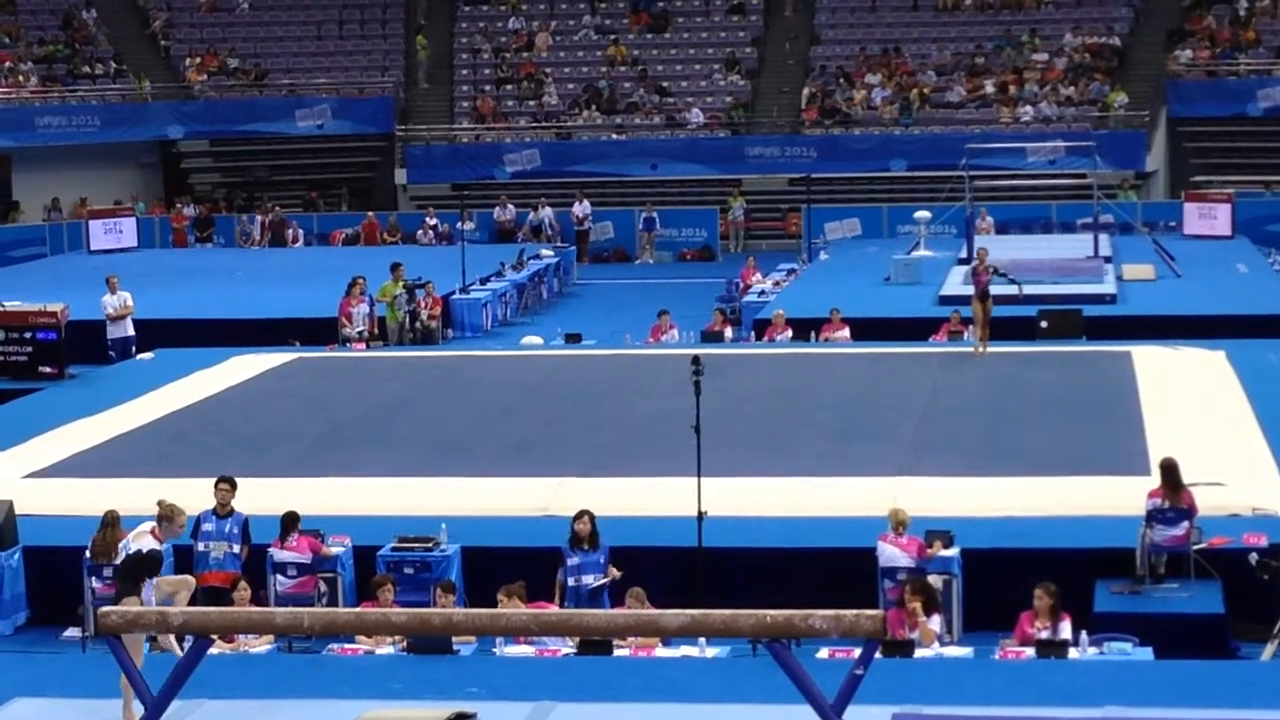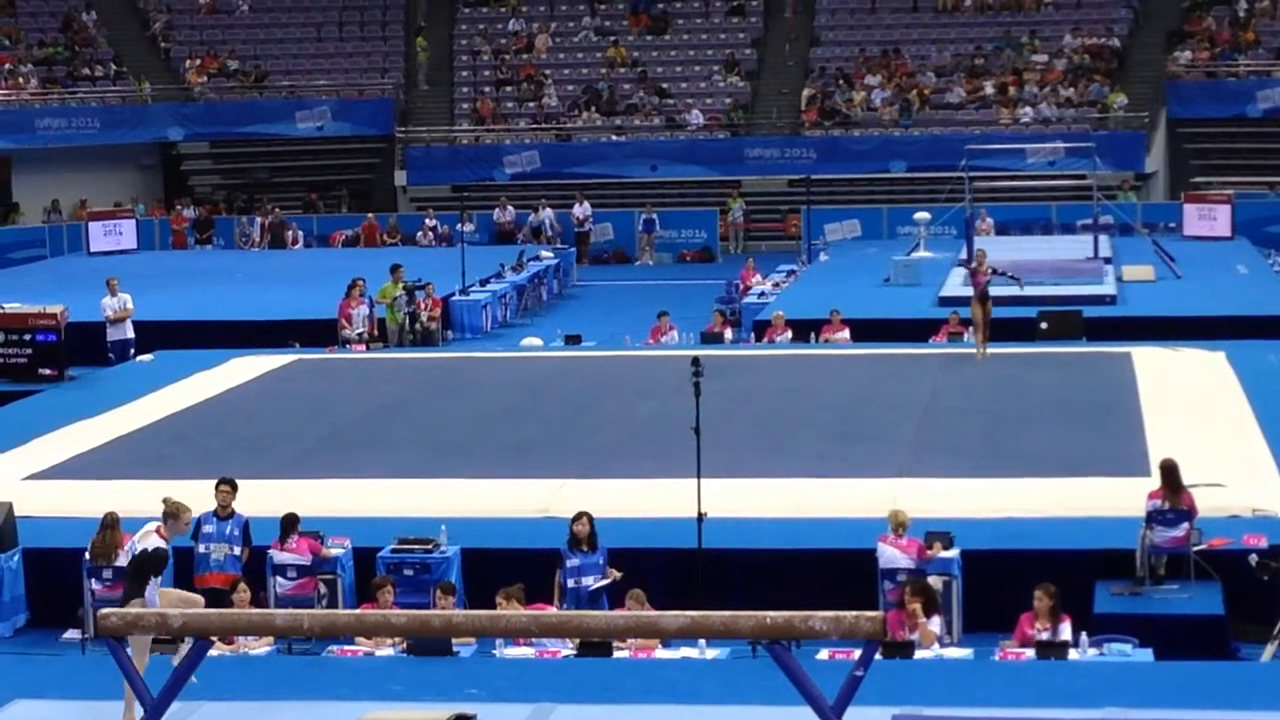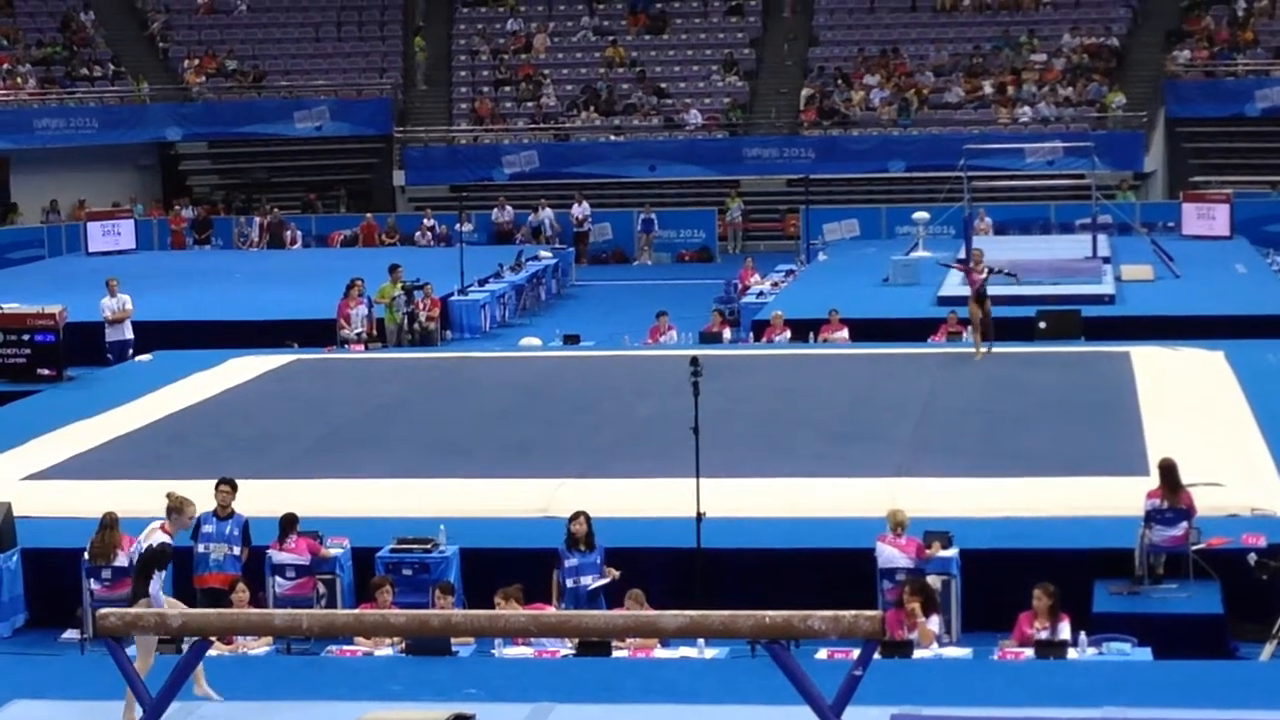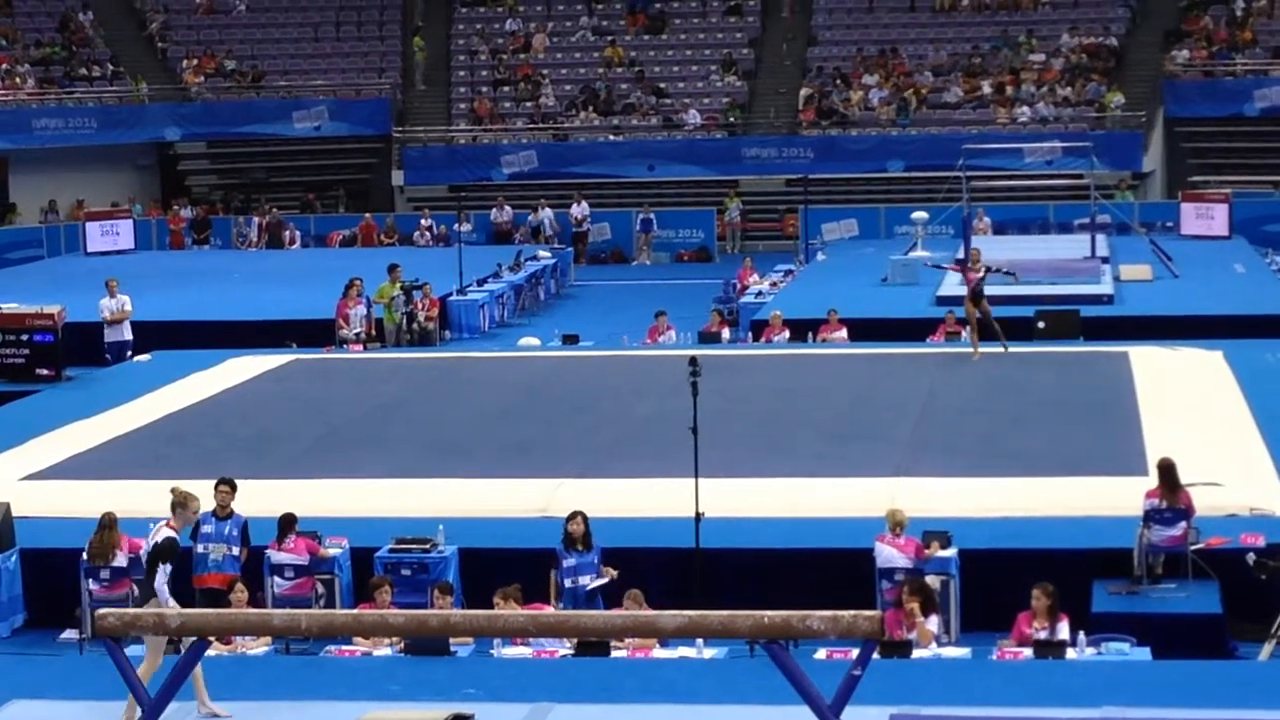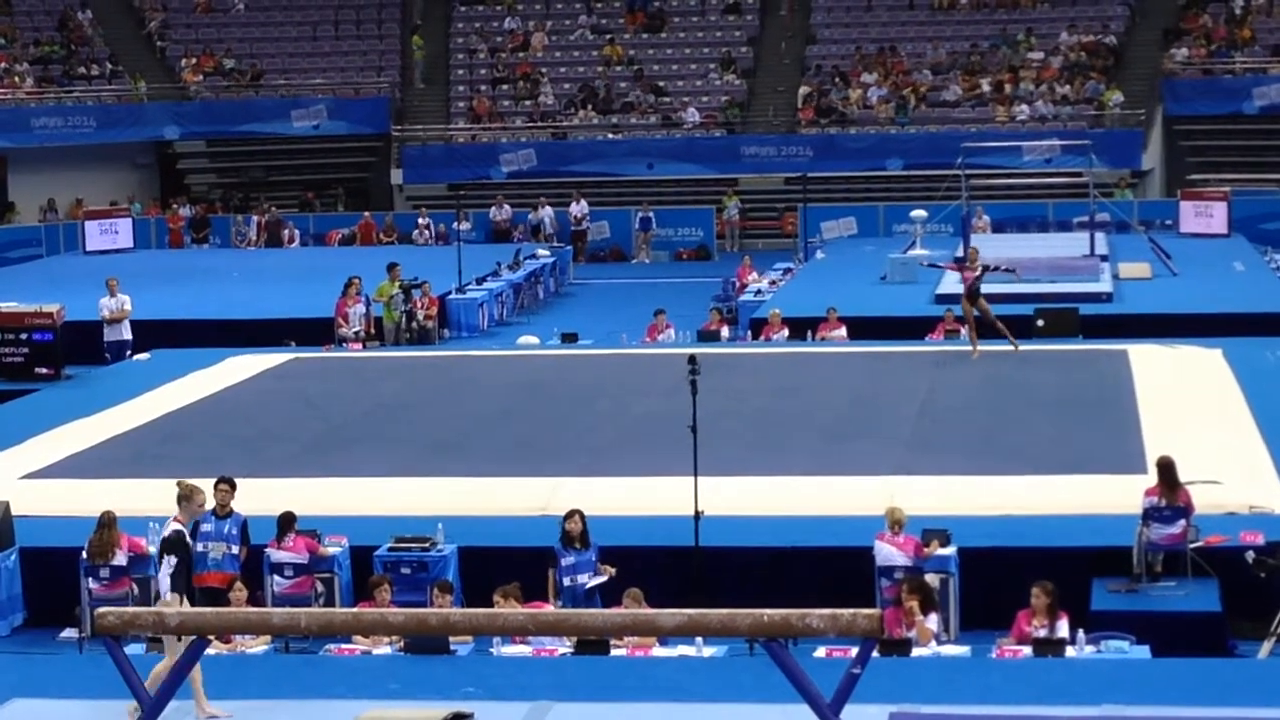
dt=0.1s
person 1, frame 1
left shoulder: (147, 526)
right shoulder: (153, 554)
left elbow: (122, 548)
right elbow: (147, 594)
left hip: (131, 590)
right hip: (130, 597)
left knee: (188, 581)
right knee: (135, 658)
left ankle: (170, 639)
person 1, frame 2
left shoulder: (152, 527)
right shoulder: (160, 552)
left elbow: (128, 551)
right elbow: (150, 594)
left hip: (141, 594)
right hip: (138, 601)
left knee: (197, 601)
right knee: (141, 660)
left ankle: (182, 655)
person 1, frame 3
left shoulder: (156, 526)
right shoulder: (165, 547)
left elbow: (134, 551)
right elbow: (154, 589)
left hip: (149, 594)
right hip: (146, 601)
right knee: (145, 660)
left ankle: (200, 685)
person 1, frame 4
left shoulder: (163, 527)
right shoulder: (170, 542)
left elbow: (145, 554)
right elbow: (160, 582)
right wrist: (170, 612)
left hip: (158, 597)
right hip: (155, 601)
left knee: (191, 644)
right knee: (153, 660)
person 1, frame 5
left shoulder: (175, 525)
right shoulder: (178, 535)
left elbow: (167, 569)
right elbow: (165, 573)
right wrist: (168, 606)
left hip: (177, 595)
right hip: (170, 597)
right knee: (173, 658)
